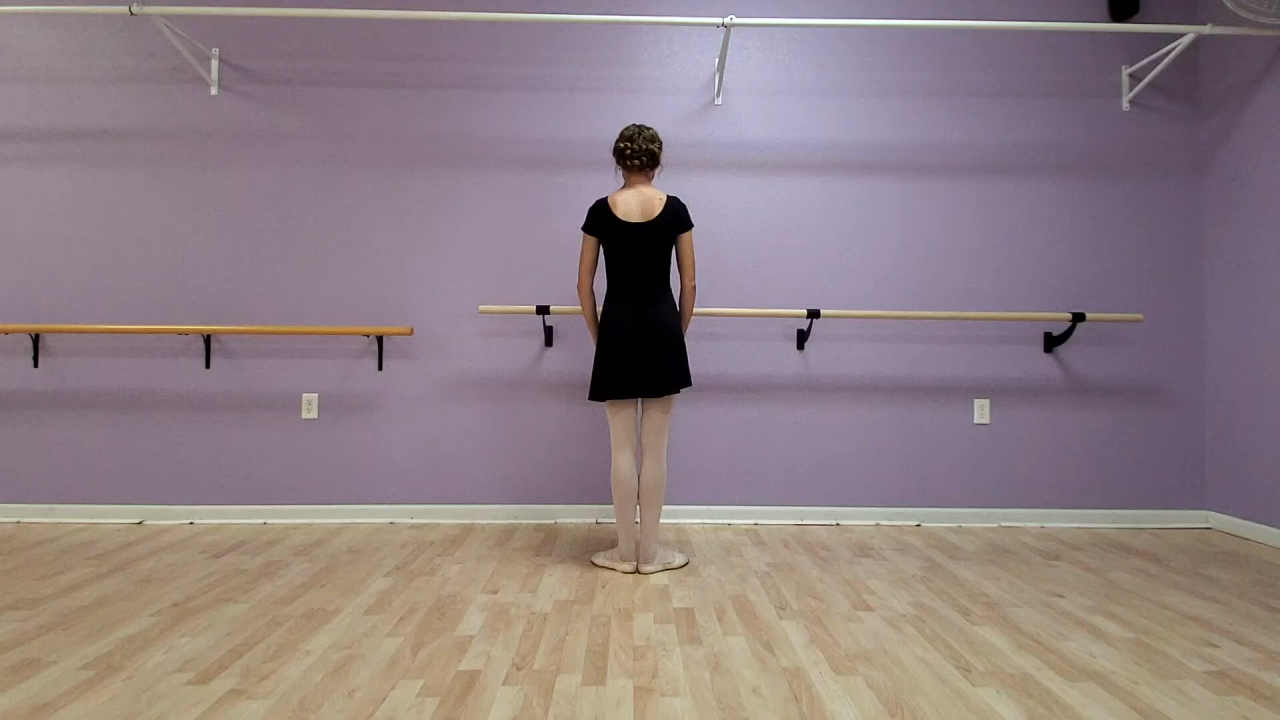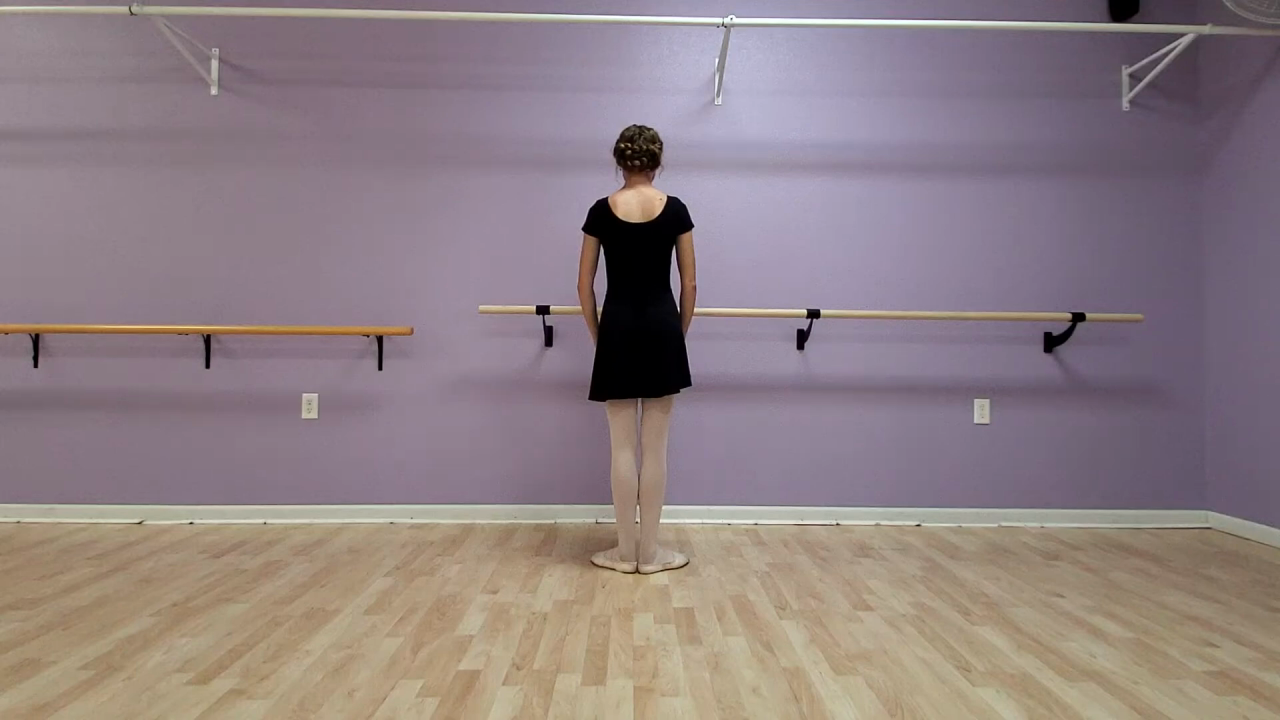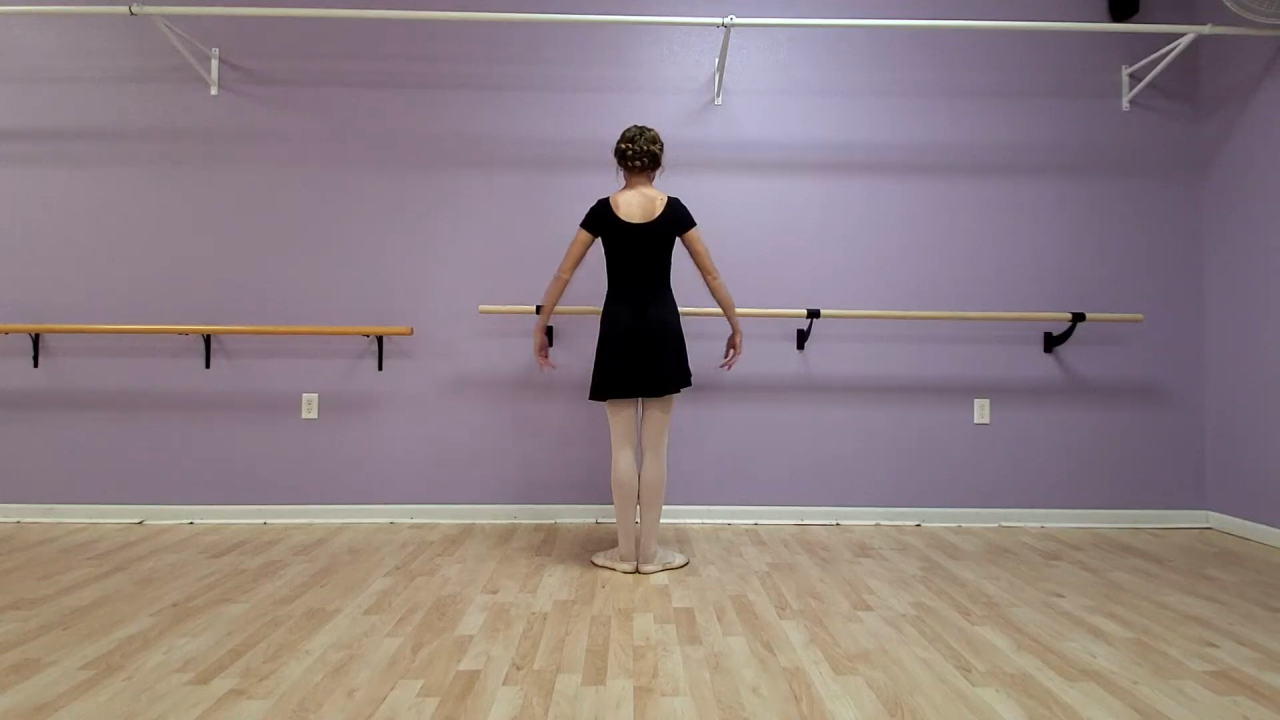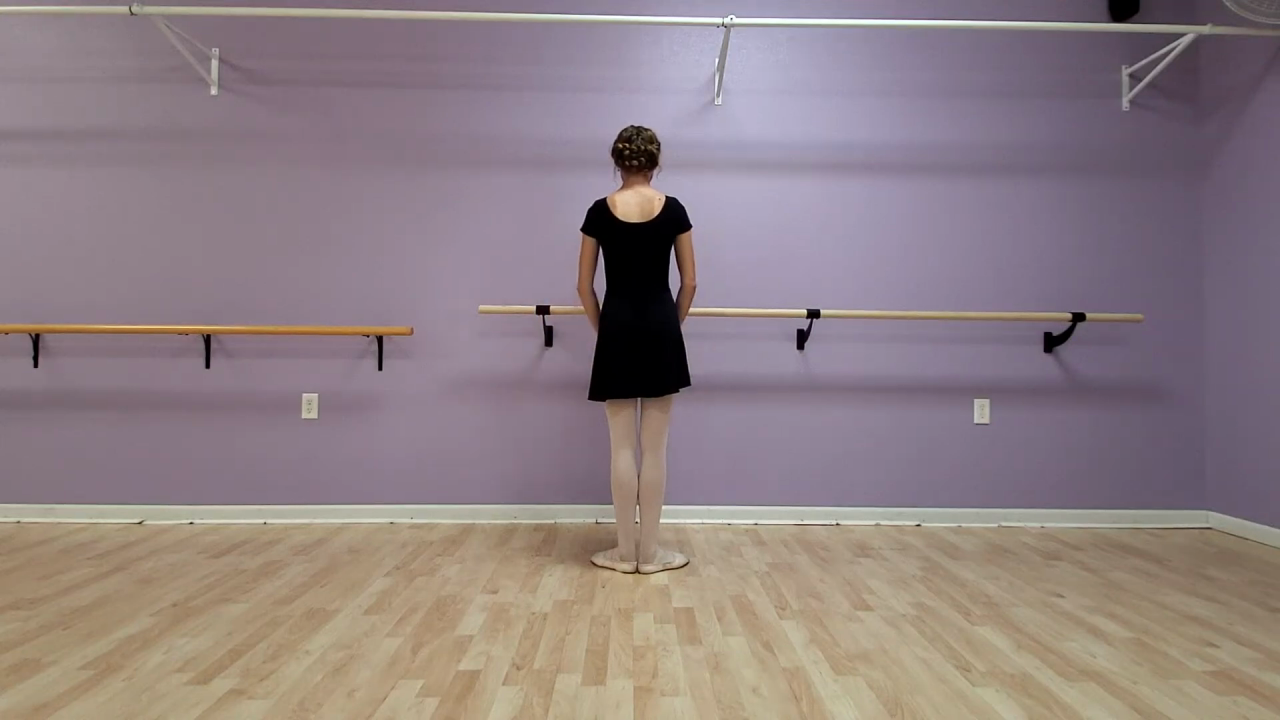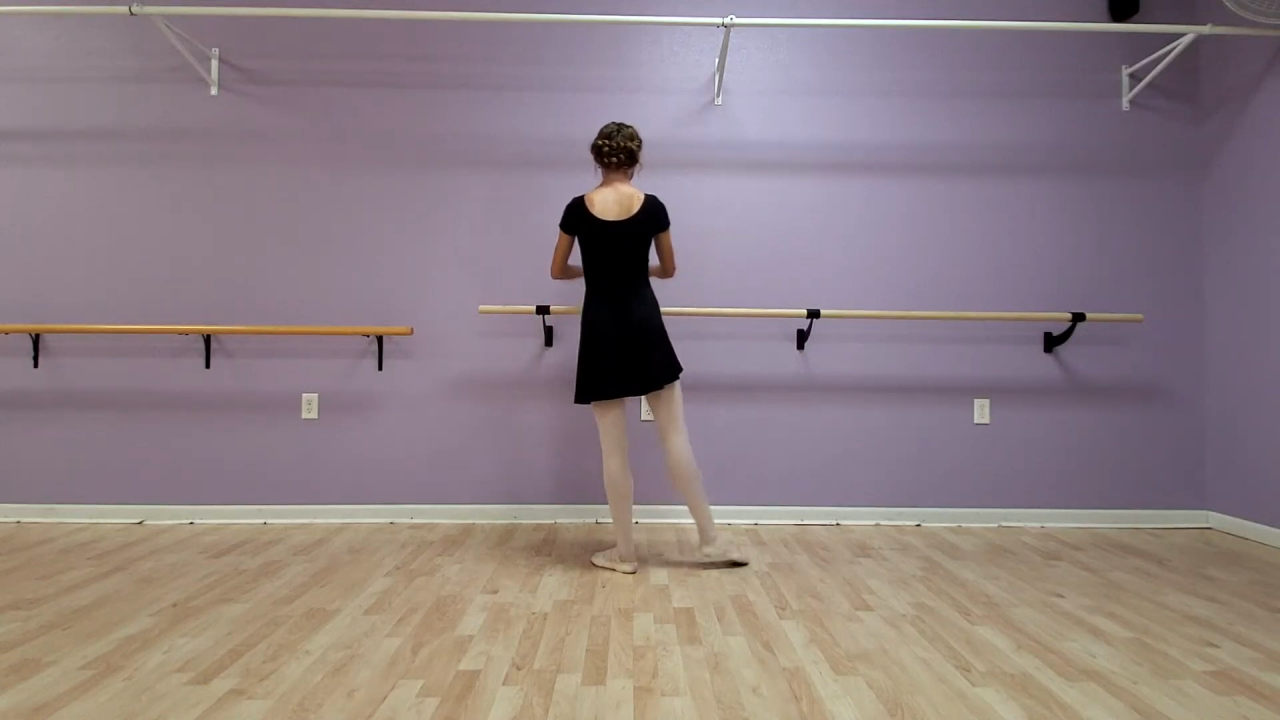
dt=1s
person 1, frame 1
left shoulder: (601, 210)
right shoulder: (675, 209)
left elbow: (584, 284)
right elbow: (689, 283)
left wrist: (597, 335)
right wrist: (678, 331)
left hip: (618, 326)
right hip: (660, 326)
left knee: (623, 446)
right knee: (654, 446)
left ankle: (625, 550)
right ankle: (649, 550)
person 1, frame 2
left shoulder: (601, 211)
right shoulder: (675, 209)
left elbow: (584, 285)
right elbow: (689, 284)
left wrist: (598, 336)
right wrist: (679, 333)
left hip: (618, 327)
right hip: (661, 326)
left knee: (623, 446)
right knee: (655, 447)
left ankle: (626, 551)
right ankle: (649, 551)
person 1, frame 3
left shoulder: (603, 210)
right shoulder: (674, 209)
left elbow: (563, 274)
right elbow: (711, 274)
left wrist: (540, 329)
right wrist: (735, 327)
left hip: (619, 328)
right hip: (661, 328)
left knee: (623, 445)
right knee: (655, 447)
left ankle: (625, 551)
right ankle: (649, 551)
person 1, frame 4
left shoulder: (600, 211)
right shoulder: (673, 209)
left elbow: (584, 285)
right elbow: (689, 282)
left wrist: (604, 332)
right wrist: (669, 328)
left hip: (618, 328)
right hip: (660, 328)
left knee: (622, 446)
right knee: (654, 446)
left ankle: (625, 551)
right ankle: (650, 551)
person 1, frame 5
left shoulder: (578, 208)
right shoulder: (652, 206)
left elbow: (557, 270)
right elbow: (668, 269)
left hip: (600, 329)
right hip: (643, 325)
left knee: (614, 447)
right knee: (674, 434)
left ankle: (624, 552)
right ankle: (709, 538)
